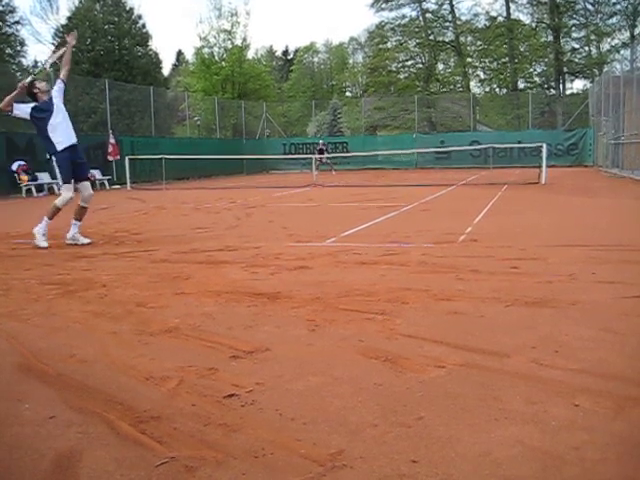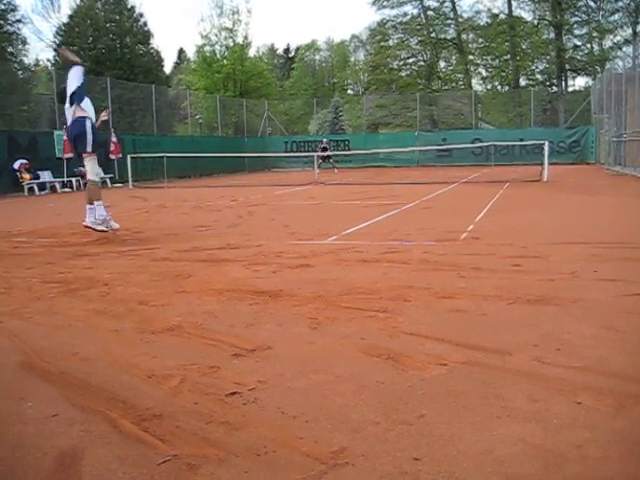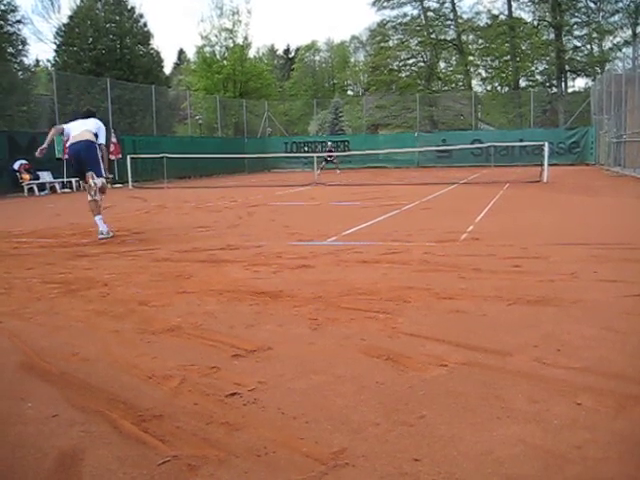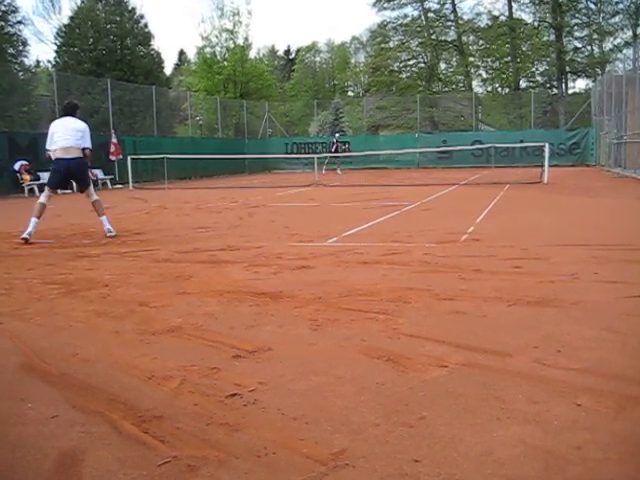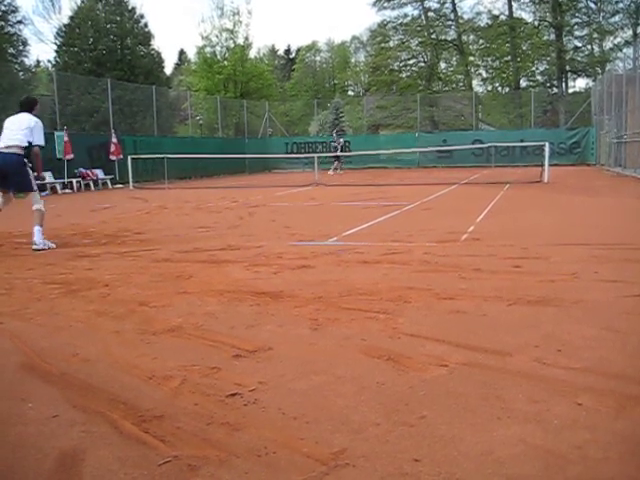
dt=0.4s
person 1, frame 1
left shoulder: (55, 96)
right shoulder: (31, 109)
left elbow: (65, 70)
left wrist: (70, 46)
right wrist: (18, 90)
left hip: (74, 149)
right hip: (59, 153)
left knee: (87, 193)
right knee: (68, 195)
left ankle: (73, 233)
right ankle: (42, 228)
person 1, frame 2
left shoulder: (71, 107)
right shoulder: (73, 91)
right elbow: (77, 65)
left wrist: (98, 120)
left hip: (77, 129)
right hip: (82, 124)
left knee: (94, 172)
right knee: (93, 170)
left ankle: (98, 216)
right ankle: (96, 216)
person 1, frame 3
left shoulder: (72, 124)
right shoulder: (98, 123)
left elbow: (56, 129)
right elbow: (102, 147)
left wrist: (45, 145)
right wrist: (106, 171)
left hip: (73, 149)
right hip: (88, 146)
left knee: (91, 192)
right knee: (101, 184)
left ankle: (103, 229)
right ankle: (97, 183)
person 1, frame 4
left shoulder: (54, 124)
right shoulder: (83, 126)
left elbow: (49, 152)
right elbow: (87, 152)
right wrist: (85, 166)
left hip: (59, 162)
right hip: (77, 162)
left knee: (45, 195)
right knee: (91, 193)
left ankle: (29, 231)
right ankle: (107, 227)
person 1, frame 5
right shoulder: (35, 122)
right elbow: (36, 150)
right wrist: (40, 172)
right hip: (16, 160)
right knee: (37, 201)
right ankle: (38, 238)
